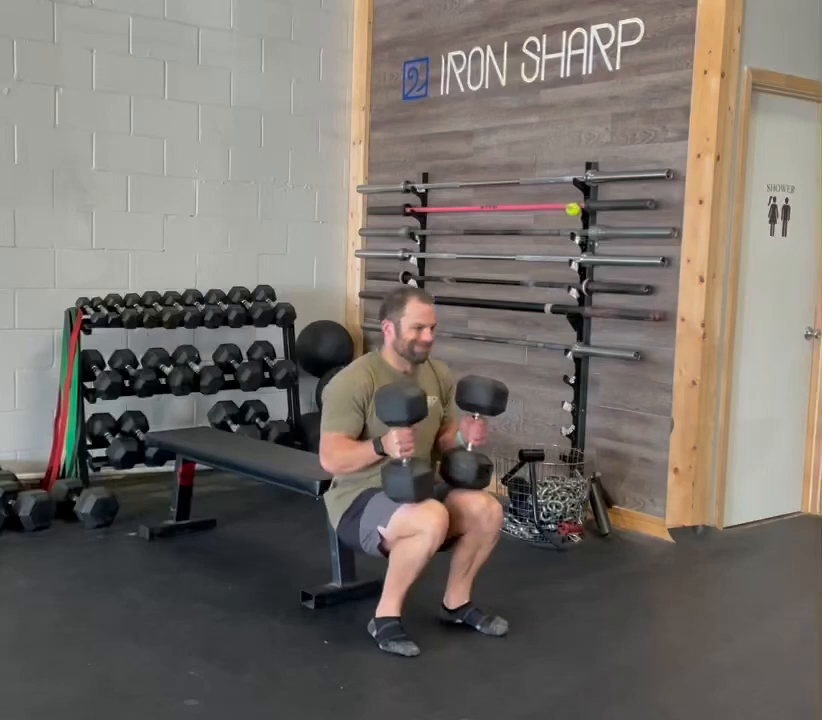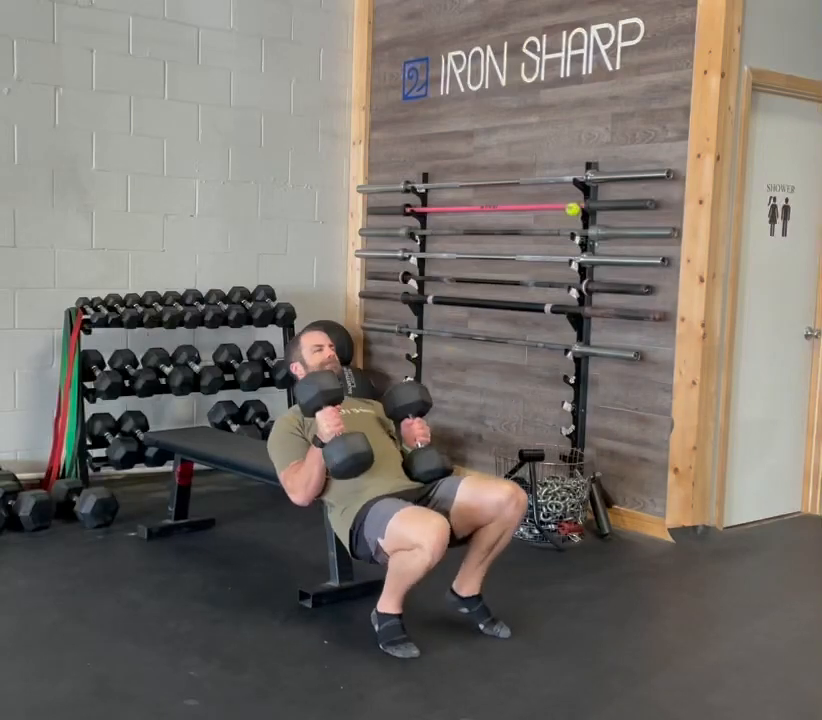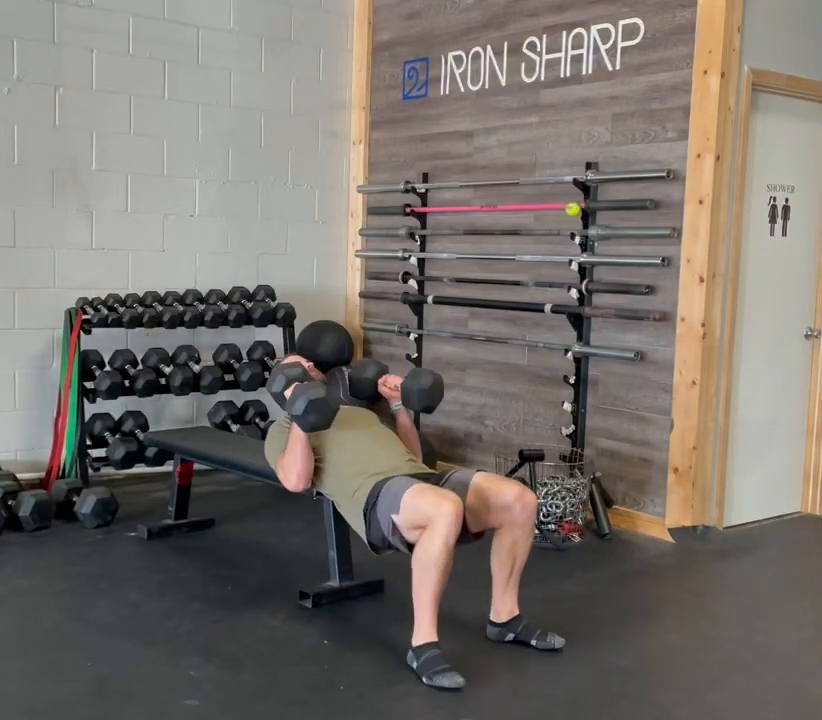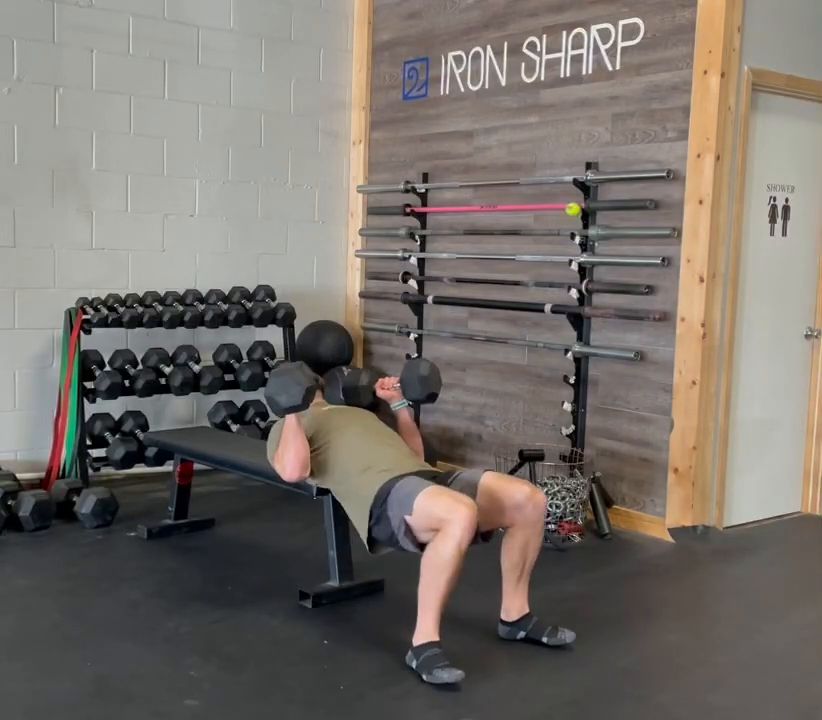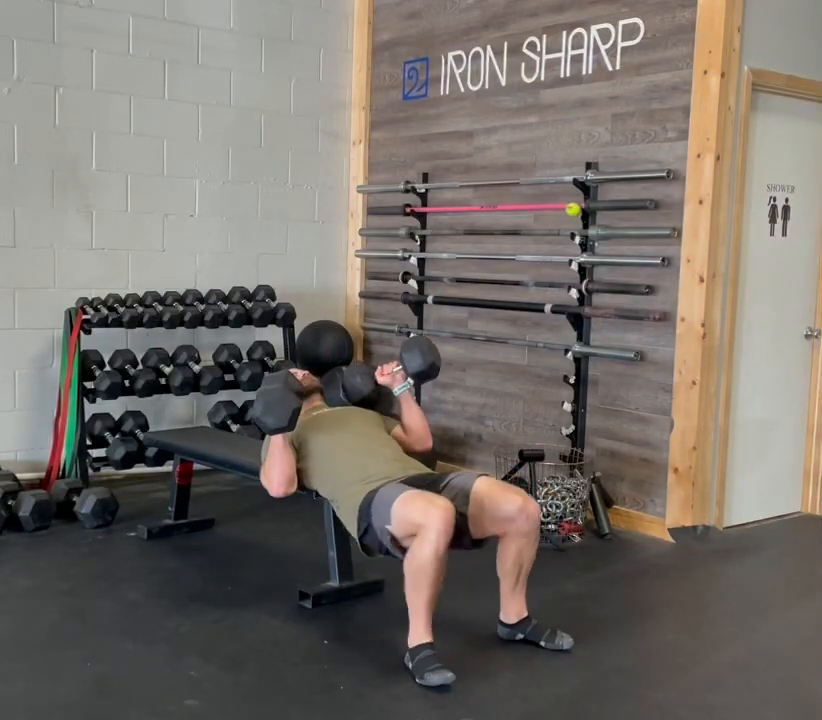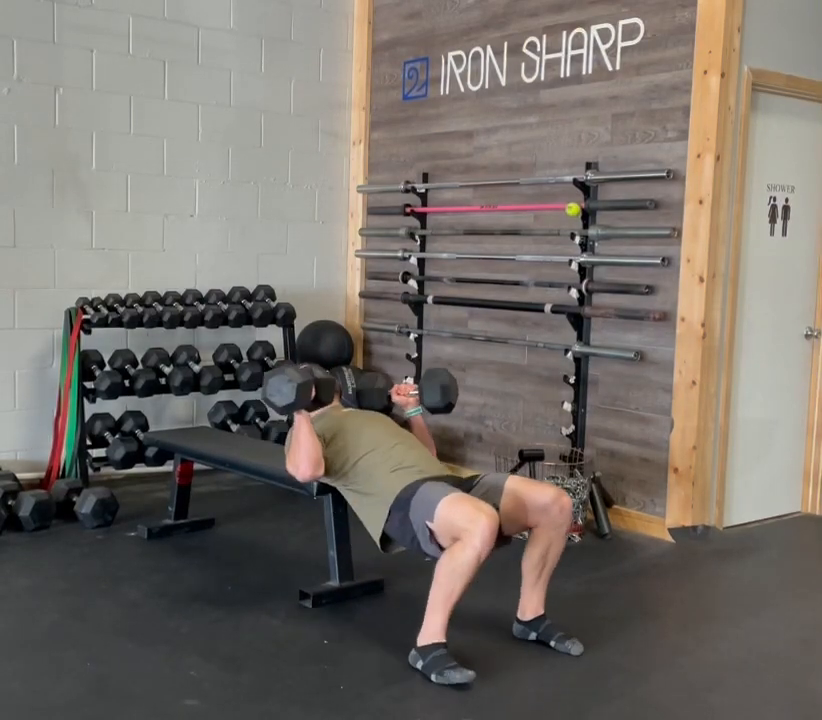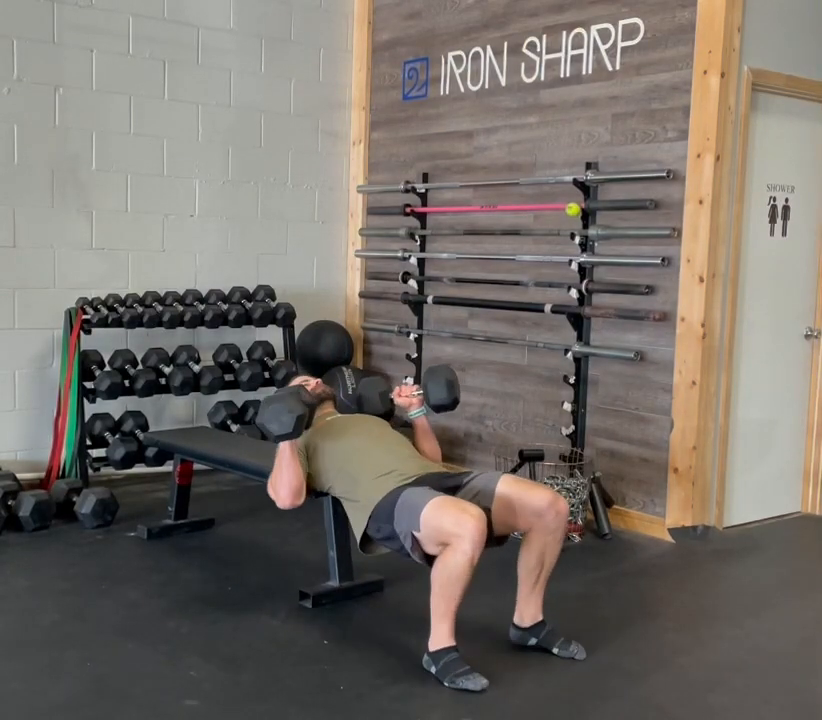
dt=0.7s
person 1, frame 1
left shoulder: (438, 375)
right shoulder: (355, 382)
left elbow: (440, 440)
right elbow: (330, 457)
left wrist: (464, 436)
right wrist: (381, 446)
right hip: (360, 502)
left knee: (487, 511)
right knee: (432, 521)
left ankle: (456, 603)
right ankle: (386, 616)
person 1, frame 2
left shoulder: (370, 407)
right shoulder: (290, 425)
right elbow: (302, 494)
left wrist: (413, 442)
right wrist: (321, 441)
left hip: (418, 491)
right hip: (367, 510)
left knee: (510, 499)
right knee: (432, 533)
left ankle: (465, 590)
right ankle: (387, 611)
person 1, frame 3
left shoulder: (359, 411)
right shoulder: (285, 428)
right elbow: (297, 481)
left wrist: (398, 403)
left hip: (422, 477)
right hip: (377, 495)
left knee: (519, 501)
right knee: (446, 510)
left ankle: (504, 617)
right ankle: (423, 643)
person 1, frame 4
left shoulder: (357, 412)
right shoulder: (287, 427)
right elbow: (294, 471)
left wrist: (398, 402)
right wrist: (291, 409)
left hip: (426, 477)
right hip: (383, 494)
left knee: (529, 501)
right knee: (460, 516)
left ankle: (515, 616)
right ankle: (424, 643)
person 1, frame 5
left shoulder: (362, 414)
right shoulder: (285, 434)
left elbow: (422, 442)
right elbow: (280, 487)
left wrist: (400, 388)
left hip: (424, 480)
right hip: (375, 499)
left knee: (522, 511)
right knee: (437, 517)
left ankle: (514, 618)
right ankle: (420, 645)
person 1, frame 6
left shoulder: (371, 416)
right shoulder: (307, 429)
right elbow: (307, 471)
left wrist: (413, 410)
right wrist: (300, 408)
left hip: (448, 484)
right hip: (403, 496)
left knee: (555, 505)
right knee: (481, 525)
left ankle: (530, 617)
right ankle: (429, 642)
person 1, frame 7
left shoulder: (370, 420)
right shoulder: (299, 440)
right elbow: (288, 498)
left wrist: (416, 410)
left hip: (440, 480)
right hip: (392, 499)
left knee: (550, 508)
right knee: (469, 526)
left ankle: (528, 622)
right ankle: (440, 648)
